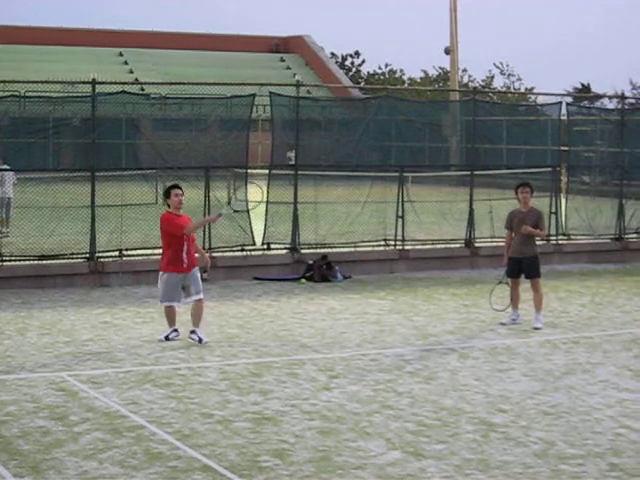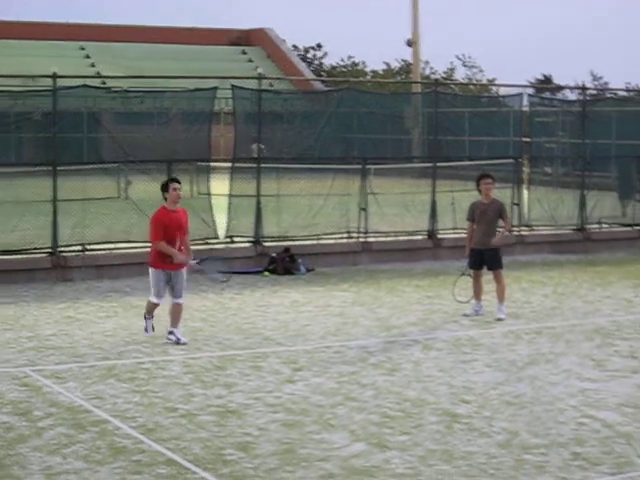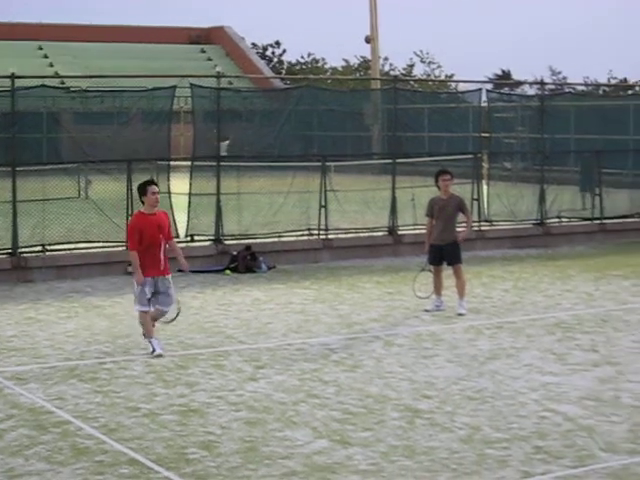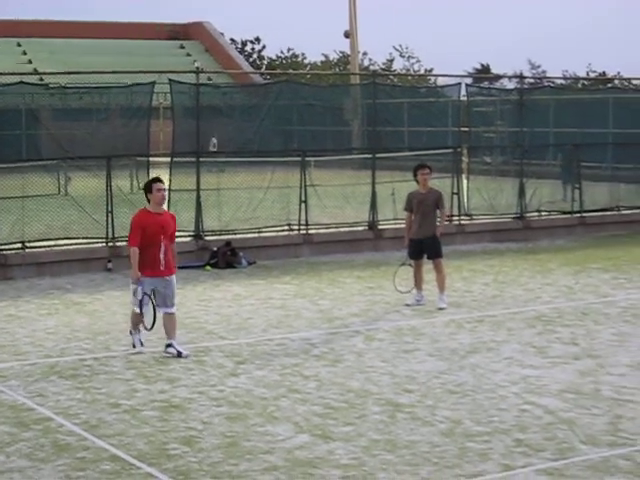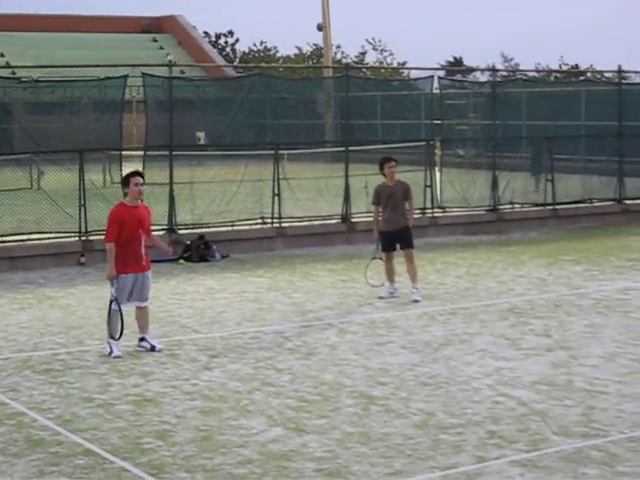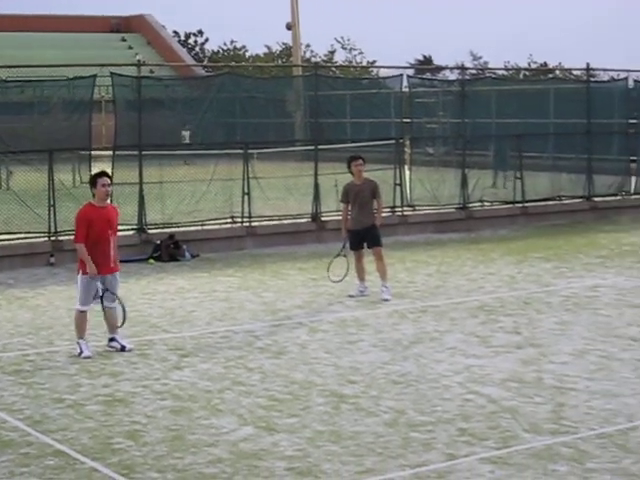
dt=0.5s
person 1, frame 1
left shoulder: (187, 218)
right shoulder: (166, 218)
right elbow: (186, 230)
left wrist: (203, 254)
right wrist: (206, 220)
left hip: (190, 267)
right hip: (170, 269)
left knee: (198, 298)
right knee: (168, 302)
left ankle: (195, 331)
right ankle: (173, 330)
person 1, frame 2
left shoulder: (184, 213)
right shoulder: (159, 216)
right elbow: (157, 242)
left wrist: (188, 254)
right wrist: (176, 254)
left hip: (178, 265)
right hip: (159, 264)
left knee: (178, 300)
right knee: (156, 298)
left ankle: (173, 331)
right ankle: (148, 315)
person 1, frame 3
left shoulder: (164, 216)
right shoulder: (136, 221)
left elbow: (171, 241)
right elbow: (132, 249)
left wrist: (182, 259)
right wrist: (138, 272)
left hip: (163, 271)
right hip: (144, 273)
left knee: (165, 307)
right knee: (145, 309)
left ankle: (148, 325)
right ankle: (153, 342)
person 1, frame 4
left shoulder: (171, 217)
right shoulder: (139, 218)
right elbow: (133, 246)
left wrist: (174, 266)
right wrist: (135, 270)
left hip: (167, 272)
right hip: (145, 273)
left knee: (170, 309)
right knee: (140, 309)
left ankle: (171, 344)
right ankle: (135, 332)
person 1, frame 5
left shoulder: (146, 210)
right shoulder: (117, 212)
right elbow: (110, 242)
left wrist: (162, 246)
right wrist: (111, 266)
left hip: (143, 267)
right hip: (122, 269)
left knee: (142, 303)
left ankle: (144, 338)
right ankle: (112, 342)
person 1, frame 6
left shoulder: (113, 211)
right shoulder: (85, 213)
right elbow: (79, 243)
left wrist: (116, 261)
right wrist: (89, 264)
left hip: (111, 268)
right hip: (91, 269)
left knee: (111, 304)
right knee: (83, 307)
left ankle: (113, 338)
right ankle: (81, 342)
person 2, frame 1
left shoulder: (537, 213)
right shoulder: (512, 214)
left elbow: (543, 233)
right elbow: (509, 236)
left wrist: (532, 231)
right wrist: (505, 255)
left hip: (530, 255)
right hip: (514, 255)
left knee: (536, 285)
right knee: (514, 284)
left ankle: (538, 317)
right ankle: (515, 315)
person 2, frame 2
left shoulder: (498, 205)
right shoulder: (474, 206)
left elbow: (507, 224)
right elbow: (470, 227)
left wrist: (500, 236)
right wrist: (468, 246)
left hip: (492, 247)
right hip: (476, 247)
left knee: (498, 276)
right knee: (476, 275)
left ankle: (501, 308)
right ankle: (478, 306)
person 2, frame 3
left shoulder: (457, 200)
right shoulder: (433, 202)
left elbow: (469, 217)
right elbow: (430, 223)
left wrist: (465, 232)
right wrist: (427, 242)
left hip: (451, 242)
right hip: (435, 242)
left knee: (457, 271)
right knee: (436, 271)
left ankle: (462, 303)
right ankle: (438, 301)
person 2, frame 4
left shoulder: (436, 194)
right shoulder: (411, 196)
left elbow: (442, 213)
right elbow: (409, 217)
left wrist: (440, 227)
right wrist: (407, 237)
left hip: (431, 236)
right hip: (415, 236)
left knee: (438, 265)
right knee: (417, 266)
left ankle: (442, 297)
right ankle: (419, 296)
person 2, frame 5
left shoulder: (404, 186)
right shoulder: (379, 189)
left elbow: (411, 204)
right elbow: (377, 210)
left wrist: (410, 220)
right wrist: (376, 230)
left hip: (403, 227)
right hip: (386, 229)
left knee: (409, 256)
right knee: (388, 258)
left ankle: (415, 288)
right ankle: (392, 288)
person 2, frame 6
left shoulder: (372, 184)
right shoulder: (347, 187)
left elbow: (379, 203)
right elbow: (345, 208)
left wrist: (378, 219)
right wrist: (344, 227)
left hip: (370, 225)
right hip: (354, 227)
left knee: (378, 254)
right knee: (358, 257)
left ankle: (385, 287)
right ankle: (362, 287)
